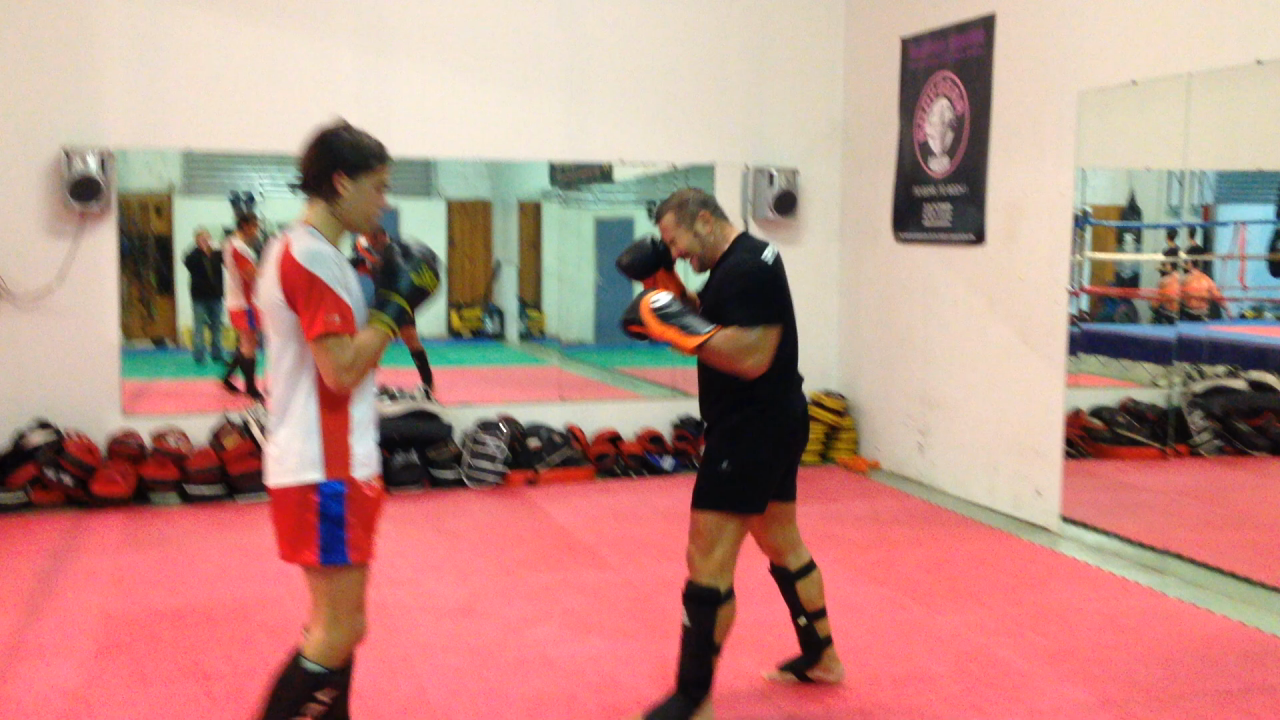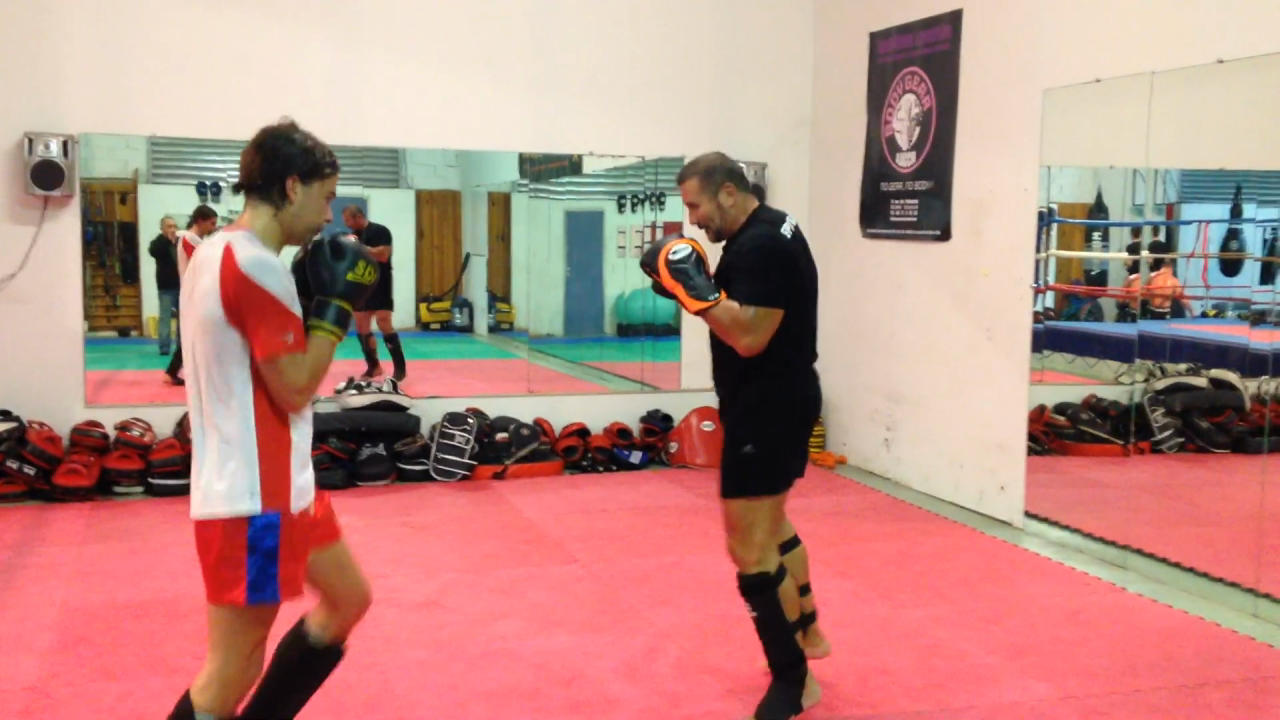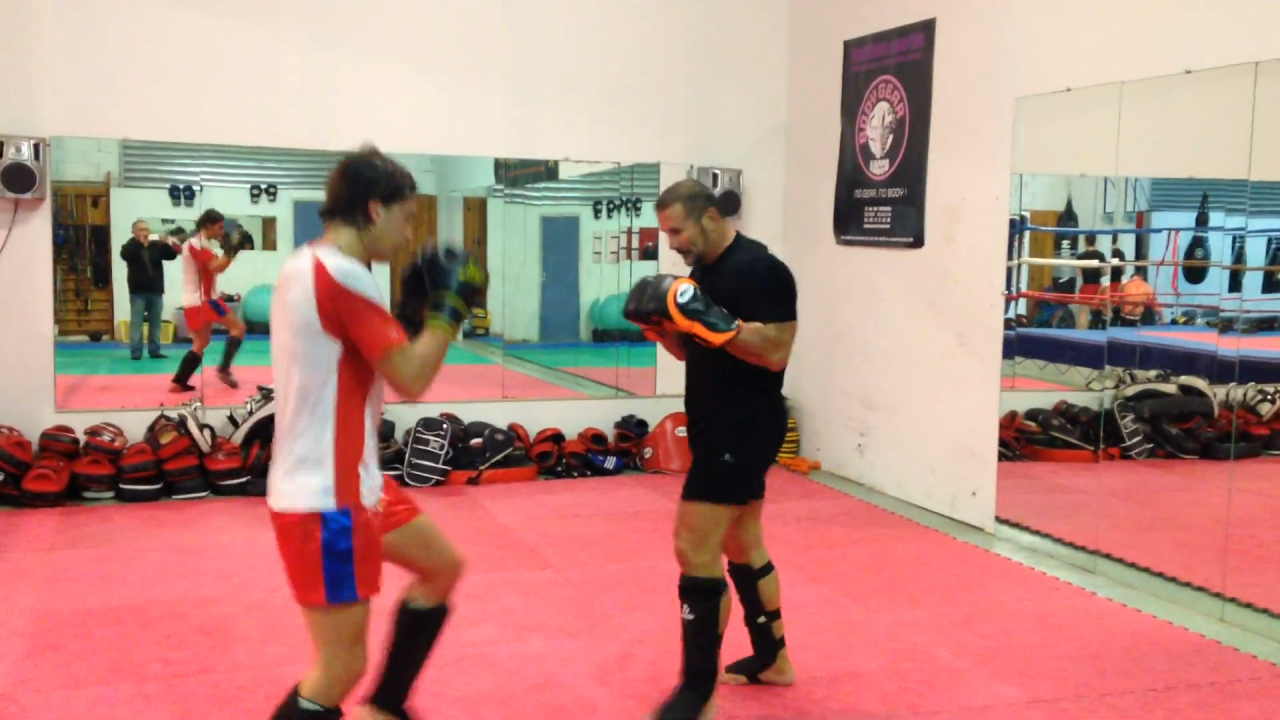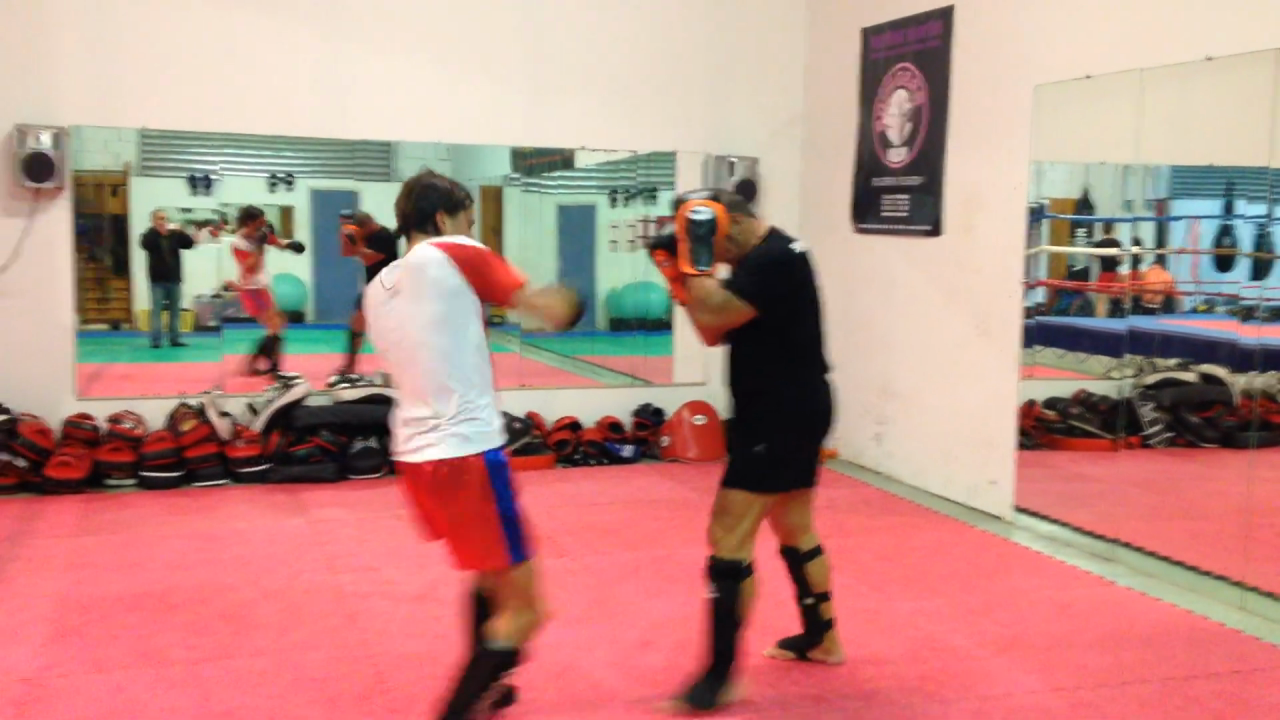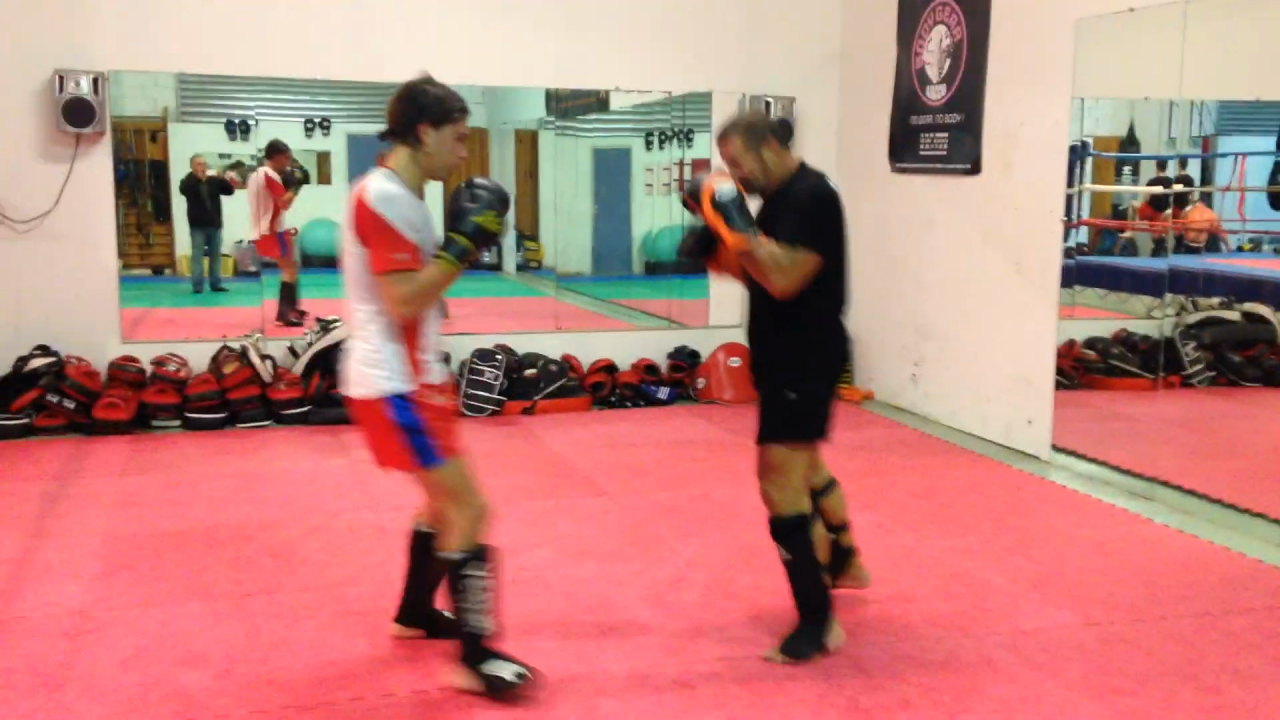
dt=0.7s
person 1, frame 1
left shoulder: (298, 250)
right shoulder: (311, 254)
right elbow: (341, 369)
left wrist: (386, 293)
right wrist: (397, 302)
left hip: (333, 465)
right hip: (323, 472)
left knee: (342, 613)
right knee: (338, 630)
person 1, frame 2
left shoulder: (220, 253)
right shoulder: (255, 265)
right elbow: (296, 386)
left wrist: (323, 296)
right wrist: (338, 302)
left hip: (280, 490)
right hip: (252, 502)
left knee: (349, 599)
right knee: (233, 669)
person 1, frame 3
left shoulder: (312, 265)
right shoulder: (340, 277)
left elbow: (374, 361)
right elbow: (411, 377)
left wrist: (430, 300)
right wrist: (449, 302)
left hip: (353, 482)
right hip: (324, 498)
left knee: (442, 567)
right knee: (340, 666)
person 1, frame 4
left shoulder: (377, 290)
right shoulder: (454, 256)
right elbow: (552, 311)
right wrist: (570, 302)
left hip: (416, 455)
right hip: (465, 454)
left knee: (497, 573)
right knee: (522, 612)
person 1, frame 5
left shoulder: (400, 195)
right shoulder: (382, 198)
right elbow: (404, 302)
left wrist: (467, 233)
right wrist: (462, 244)
left hip: (415, 377)
right hip: (394, 386)
left knee: (447, 502)
right knee: (469, 512)
left ankle: (416, 612)
right ankle: (476, 658)
person 2, frame 1
left shoulder: (748, 271)
right shoulder: (731, 266)
left elbow: (752, 360)
right elbow: (701, 329)
left wrist: (676, 327)
right wrist: (658, 283)
left hip: (753, 431)
right hip: (771, 425)
left knee: (708, 562)
right knee: (781, 542)
right ankle: (821, 656)
person 2, frame 2
left shoulder: (762, 245)
right shoulder: (766, 233)
left elbow: (749, 337)
left wrist: (693, 288)
right wrist: (695, 284)
left hip: (768, 407)
right hip: (778, 400)
left knee: (751, 548)
right knee: (768, 523)
right ankle: (805, 630)
person 2, frame 3
left shoulder: (758, 269)
right shoulder: (706, 270)
left elbow: (776, 350)
right elbow: (684, 348)
left wrist: (708, 318)
right wrist: (655, 319)
left hip: (743, 427)
right hip: (718, 425)
left knee: (696, 549)
right knee: (741, 544)
right ankle: (772, 657)
person 2, frame 4
left shoulder: (773, 260)
right shoulder: (768, 255)
left elbow: (710, 319)
right elbow: (716, 330)
left wrist: (697, 252)
right wrist: (678, 270)
left hip: (781, 415)
right hip: (795, 409)
left knee: (729, 536)
right knee: (793, 526)
left ankle: (720, 675)
right ankle: (821, 637)
person 2, frame 5
left shoulder: (812, 199)
right shoulder: (783, 198)
left elbow: (783, 280)
left wrist: (735, 224)
left hip: (803, 360)
right hip: (791, 357)
left knee: (782, 490)
right knee: (804, 469)
left ankle: (819, 625)
right ankle: (846, 563)
